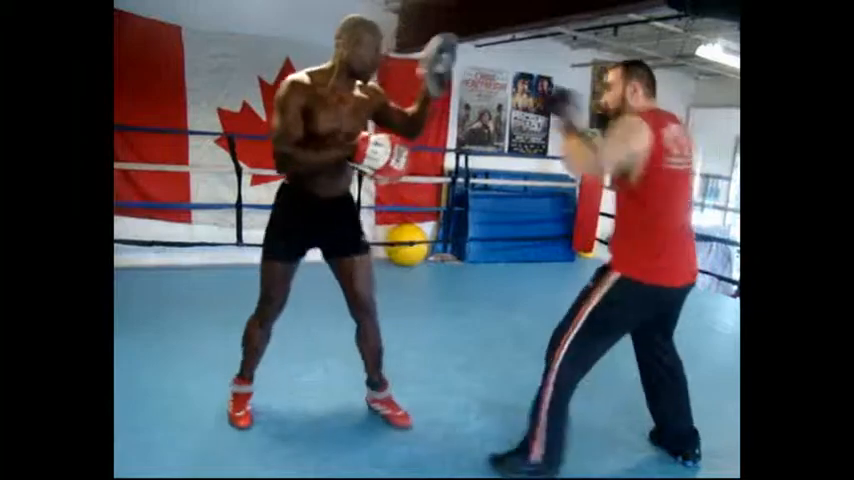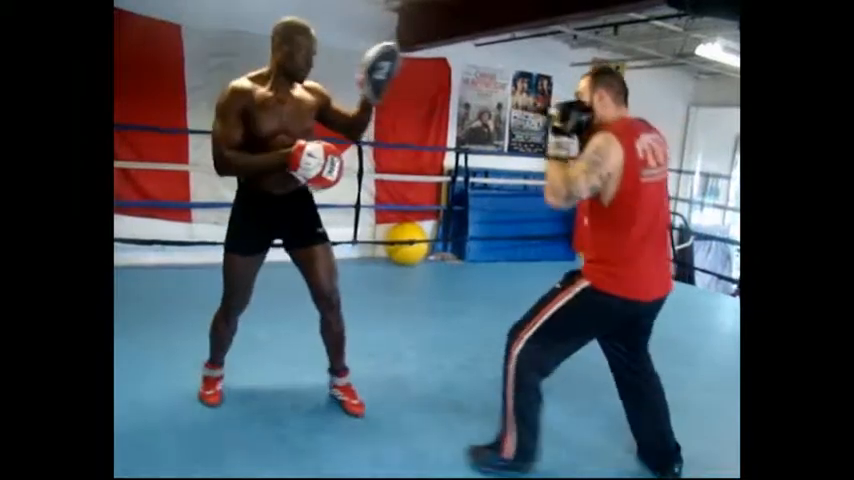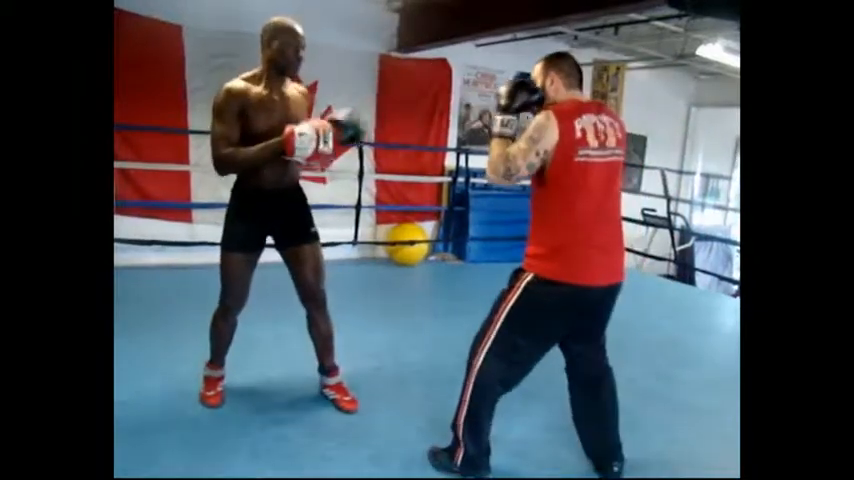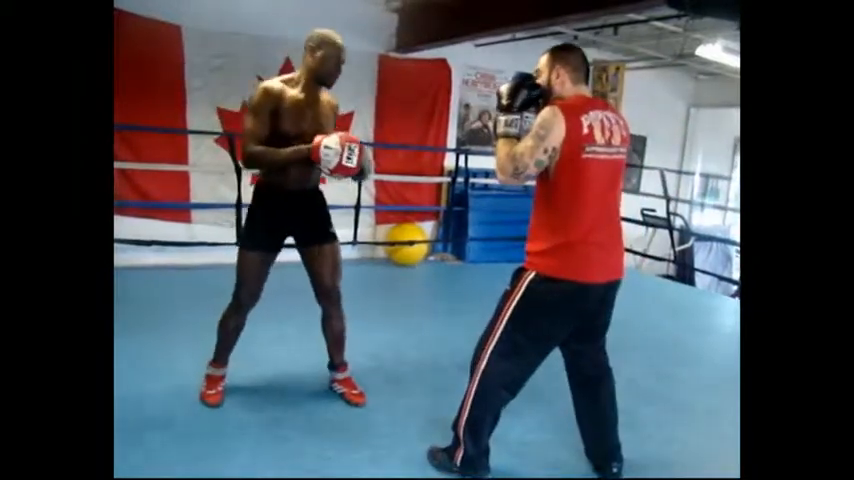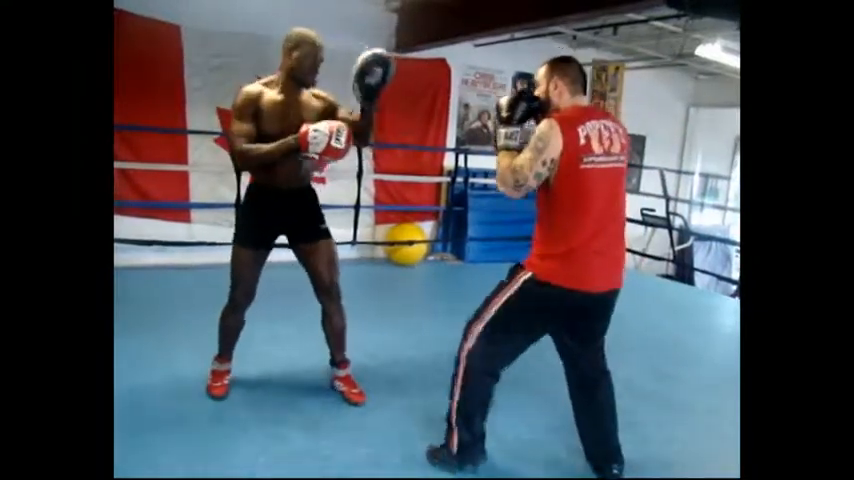
dt=0.5s
person 1, frame 1
left shoulder: (636, 125)
right shoulder: (675, 130)
left elbow: (586, 164)
left wrist: (564, 122)
right wrist: (616, 145)
left hip: (637, 271)
right hip: (679, 271)
left knee: (567, 351)
right knee: (658, 349)
right ankle: (682, 441)
person 1, frame 2
left shoulder: (608, 141)
right shoulder: (651, 137)
left elbow: (559, 196)
left wrist: (560, 140)
right wrist: (581, 143)
left hip: (609, 282)
right hip: (653, 282)
left knee: (524, 347)
right knee: (633, 363)
person 1, frame 3
left shoulder: (552, 121)
right shoulder: (612, 123)
left elbow: (501, 173)
left wrist: (506, 116)
left hip: (555, 272)
right hip: (606, 273)
left knee: (491, 357)
right knee: (590, 363)
person 1, frame 4
left shoulder: (558, 116)
right shoulder: (614, 120)
left elbow: (510, 172)
left wrist: (509, 116)
left hip: (557, 271)
right hip: (605, 271)
left knee: (498, 361)
right knee: (591, 363)
person 1, frame 5
left shoulder: (555, 129)
right shoulder: (615, 129)
left elbow: (512, 184)
left wrist: (509, 129)
left hip: (555, 275)
right hip: (606, 277)
left knee: (480, 344)
right knee: (589, 365)
person 2, frame 1
left shoulder: (368, 95)
right shoulder: (298, 88)
left elbow: (409, 127)
right elbow: (284, 159)
left wrist: (429, 91)
right wrist: (348, 151)
left hip: (339, 209)
right hip: (294, 207)
left knee: (365, 309)
right knee: (268, 311)
left ankle: (377, 392)
right ankle: (242, 388)
person 2, frame 2
left shoulder: (314, 94)
right shoulder: (240, 94)
left elbow: (353, 130)
right elbow: (223, 161)
left wrist: (369, 97)
right wrist: (284, 157)
left hip: (298, 204)
right hip: (253, 206)
left knee: (328, 298)
right knee: (234, 303)
left ankle: (340, 378)
right ankle: (214, 371)
person 2, frame 3
left shoulder: (300, 93)
right shoulder: (236, 94)
right elbow: (222, 161)
left wrist: (329, 139)
right wrist: (279, 144)
left hip: (291, 201)
right hip: (249, 204)
left knee: (315, 296)
right knee: (232, 302)
left ankle: (330, 377)
right ankle: (214, 372)
person 2, frame 4
left shoulder: (329, 104)
right shoulder: (271, 93)
right elbow: (250, 154)
right wrist: (307, 151)
left hip: (312, 202)
right hip: (271, 202)
left knee: (331, 294)
right knee: (244, 299)
left ankle: (340, 372)
right ankle: (216, 371)
person 2, frame 5
left shoulder: (320, 102)
right shoulder: (253, 96)
left elbow: (361, 138)
right elbow: (240, 155)
left wrist: (369, 101)
right wrist: (295, 142)
left hip: (303, 202)
right hip: (261, 202)
left knee: (330, 291)
right knee: (240, 297)
left ankle: (341, 370)
right ankle: (222, 365)
